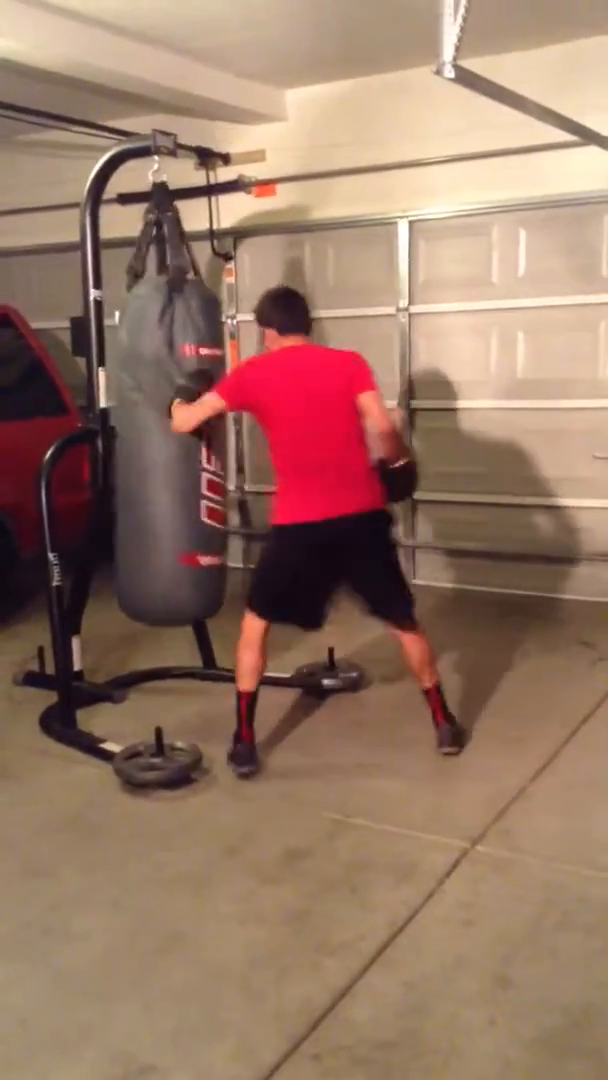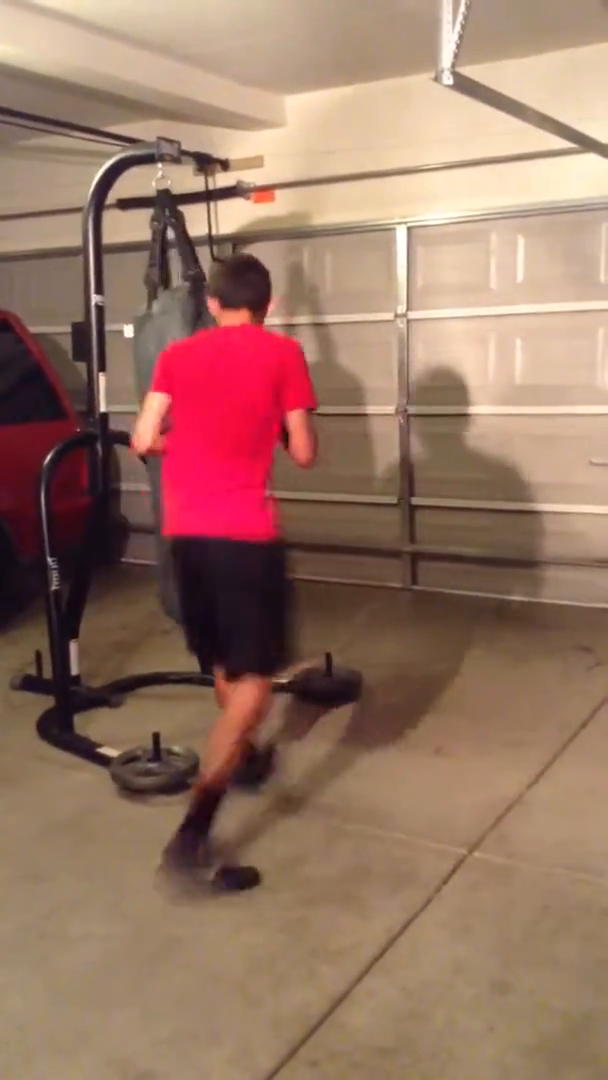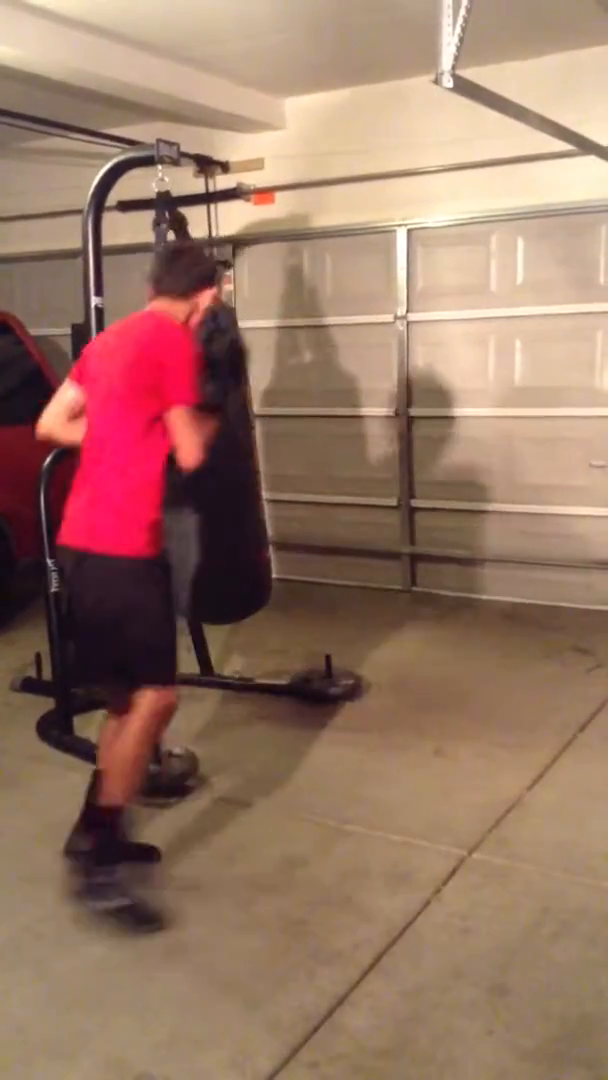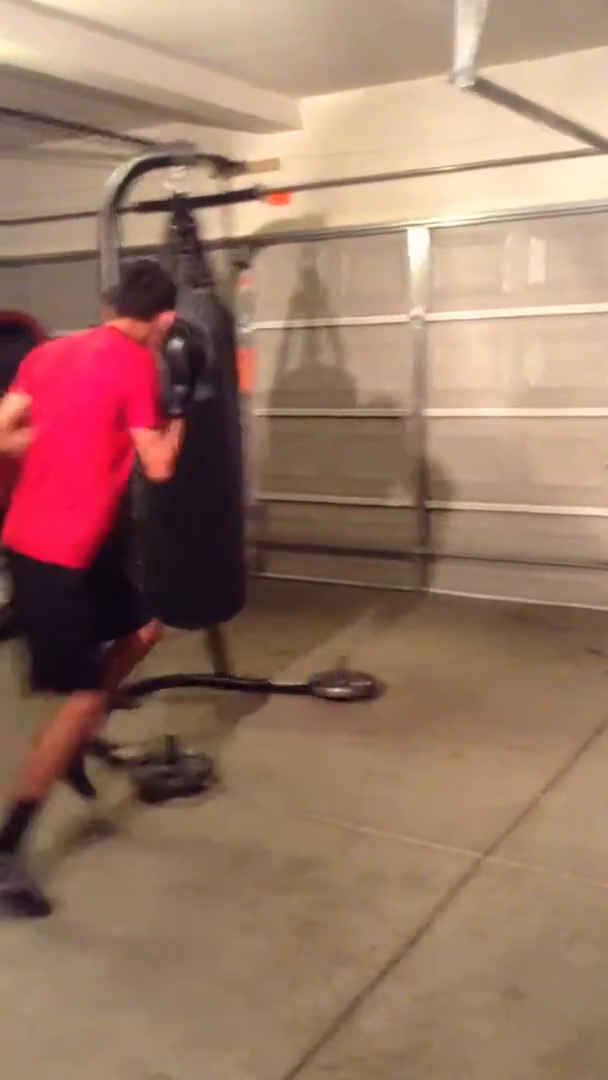
dt=0.4s
person 1, frame 1
left shoulder: (254, 372)
right shoulder: (349, 364)
left elbow: (184, 424)
right elbow: (382, 426)
left wrist: (176, 403)
right wrist: (394, 459)
left hip: (298, 522)
right hip: (363, 514)
left knee: (256, 622)
right knee: (402, 621)
left ankle: (244, 743)
right ankle: (444, 723)
person 1, frame 2
left shoulder: (178, 356)
right shoulder: (283, 354)
left elbow: (144, 441)
right elbow: (304, 452)
left hip: (185, 532)
right hip: (246, 535)
left knee: (224, 663)
right knee: (254, 682)
left ankle: (221, 774)
right ankle: (192, 834)
person 1, frame 3
left shoulder: (108, 341)
right shoulder: (175, 343)
left elbow: (50, 425)
right elbow: (190, 454)
right wrist: (214, 403)
left hip: (83, 538)
right hip: (122, 545)
left knee: (133, 688)
right knee: (154, 694)
left ankle: (96, 831)
right ankle: (99, 860)
person 1, frame 4
right shoulder: (136, 364)
right elbow: (159, 467)
right wrist: (180, 401)
right hip: (57, 553)
left knee: (140, 628)
right knee: (79, 700)
left ankle: (67, 751)
